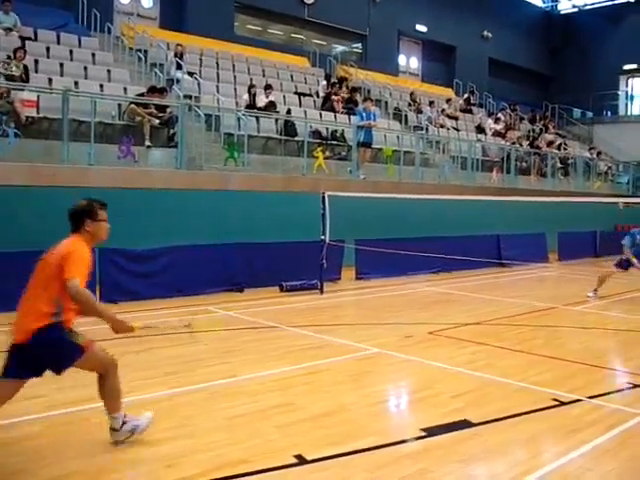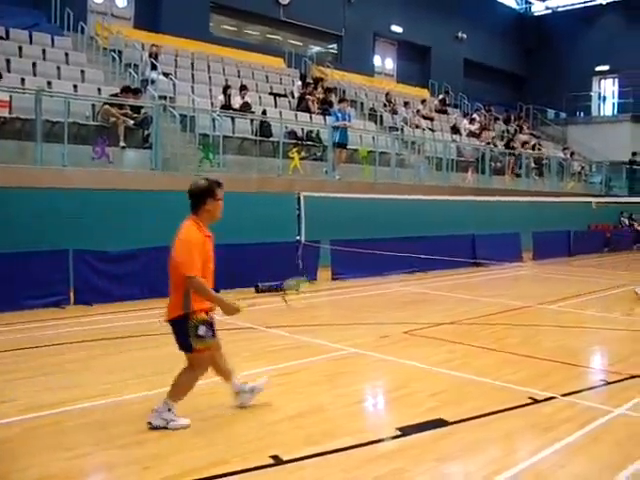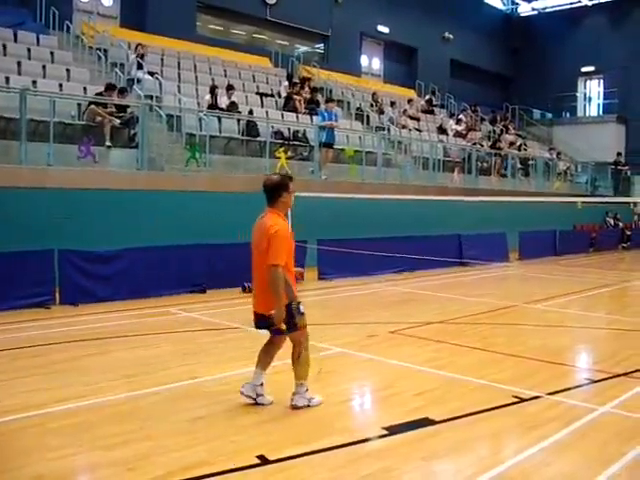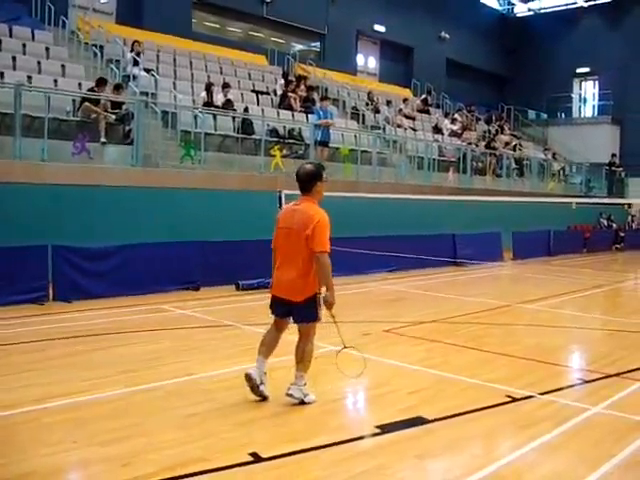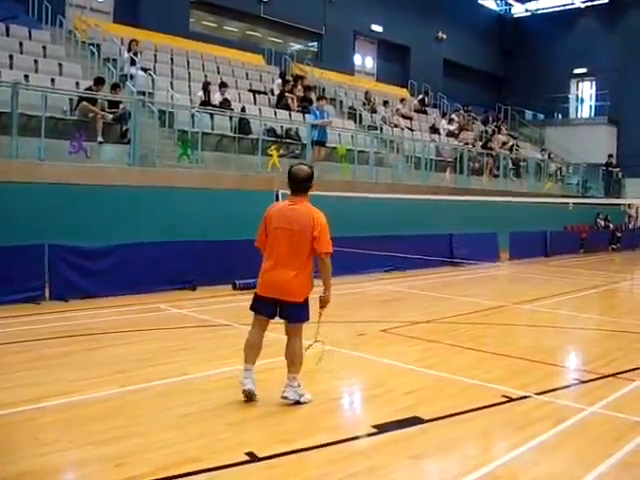
dt=0.5s
person 1, frame 1
left shoulder: (65, 248)
right shoulder: (78, 251)
right elbow: (74, 290)
left wrist: (75, 310)
right wrist: (111, 318)
left hip: (29, 331)
right hip: (47, 331)
right knee: (108, 366)
right ankle: (119, 425)
person 1, frame 2
left shoulder: (199, 231)
right shoulder: (192, 236)
right elbow: (191, 277)
left wrist: (214, 301)
right wrist: (221, 302)
left hip: (197, 308)
right hip: (188, 311)
left knee: (214, 351)
right knee: (198, 364)
left ankle: (241, 391)
right ankle: (161, 413)
person 1, frame 3
left shoulder: (264, 220)
right shoulder: (279, 227)
right elbow: (275, 269)
left wrist: (290, 271)
right wrist: (279, 306)
left hip: (266, 300)
right hip: (279, 299)
left knee: (277, 339)
right knee: (301, 341)
left ankle: (254, 385)
right ankle: (301, 395)
person 1, frame 4
left shoulder: (285, 211)
right shoulder: (317, 216)
left elbow: (276, 249)
right elbow: (321, 256)
right wrist: (329, 290)
left hip: (281, 284)
right hip: (304, 287)
left knee: (277, 326)
right knee: (307, 335)
left ankle: (258, 370)
right ankle: (298, 386)
person 1, frame 5
left shoulder: (272, 211)
right shoulder: (316, 217)
left elbow: (262, 247)
right elbow: (324, 257)
right wrist: (327, 289)
left hip: (267, 284)
right hip: (296, 287)
left knee: (257, 328)
right knee: (294, 336)
left ankle: (248, 379)
right ankle: (292, 388)
